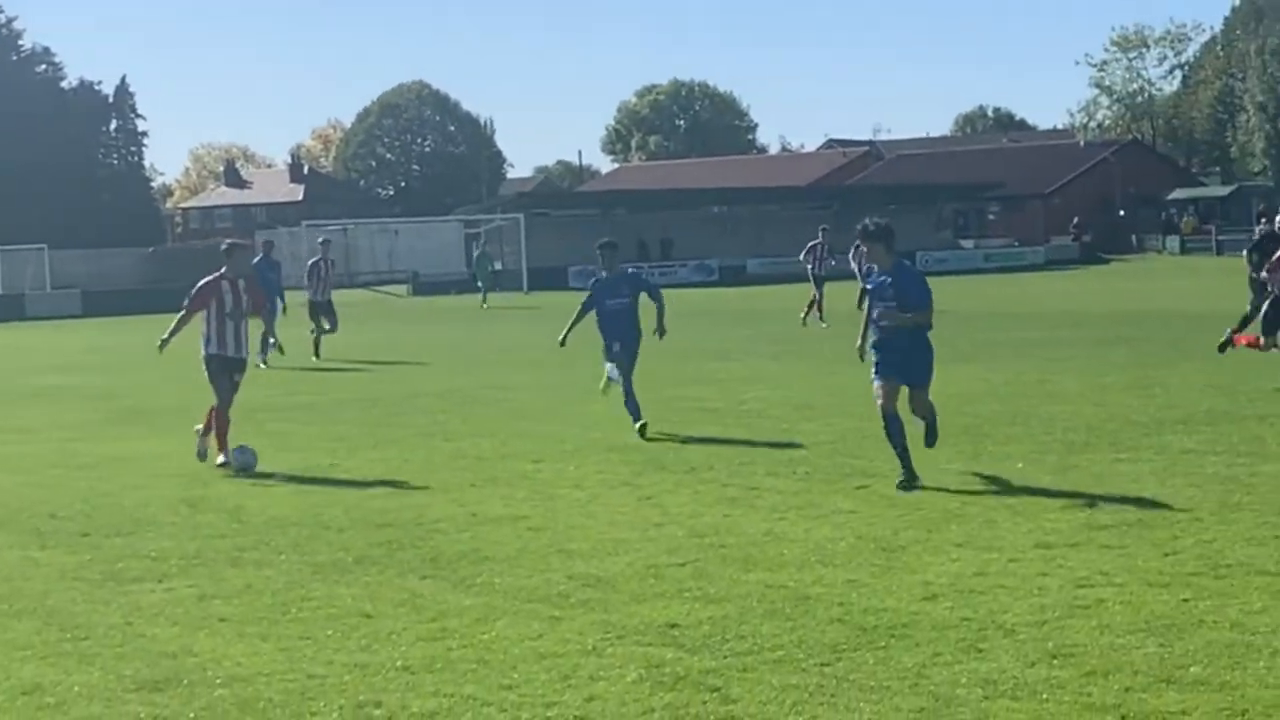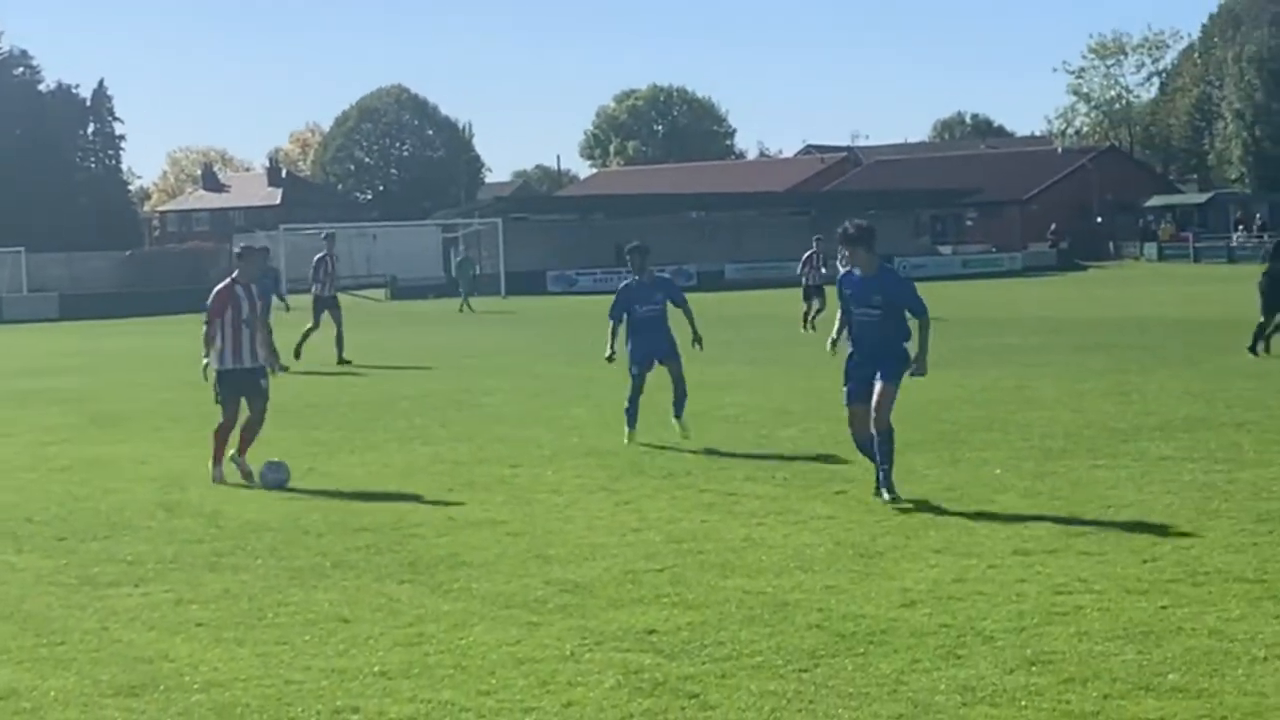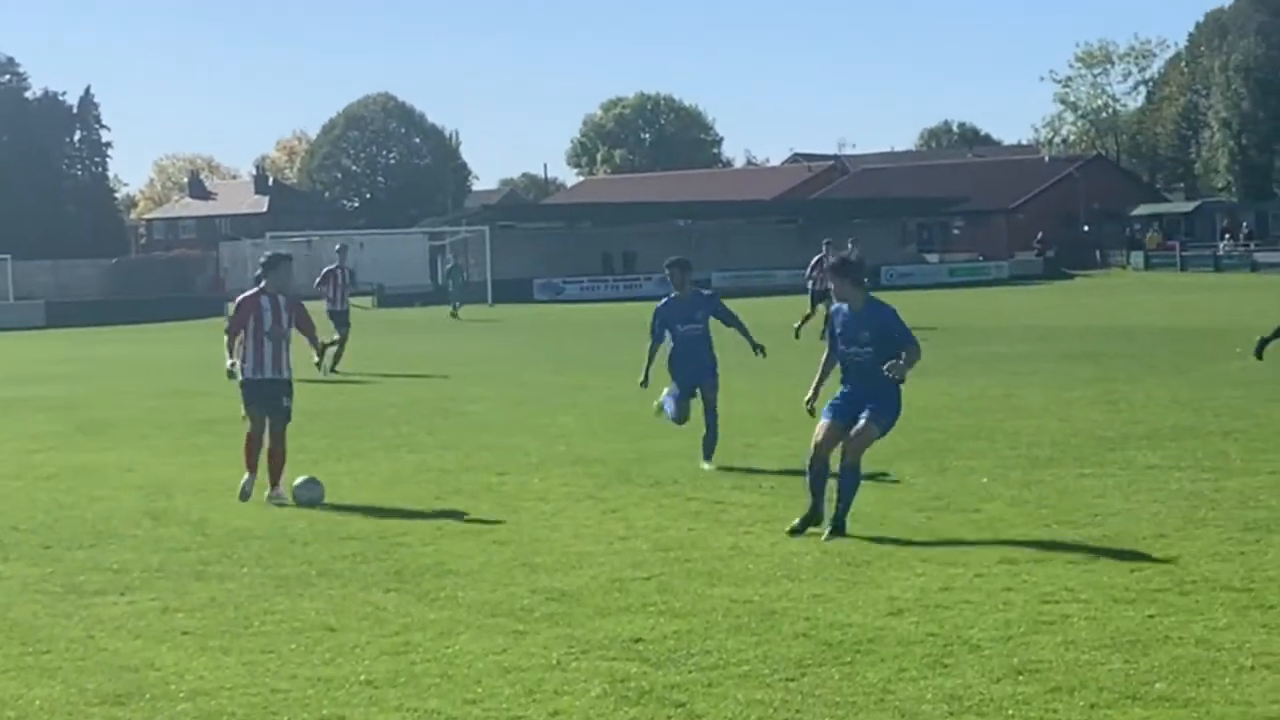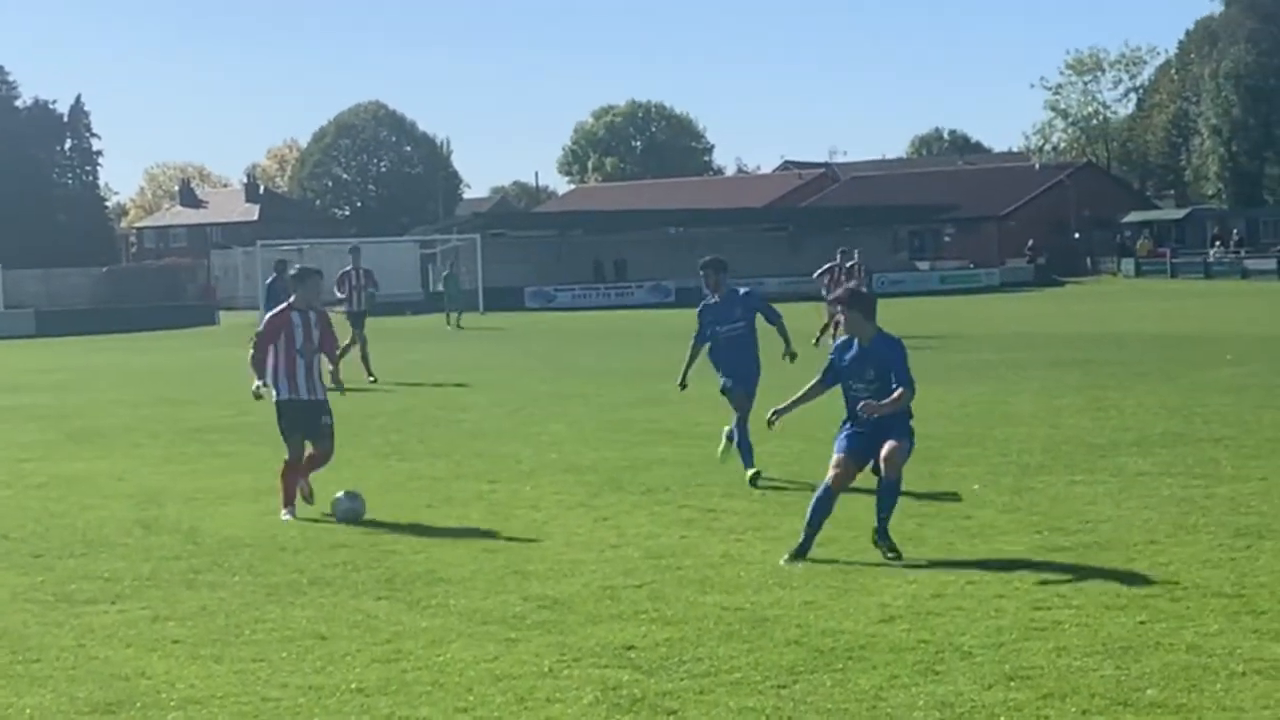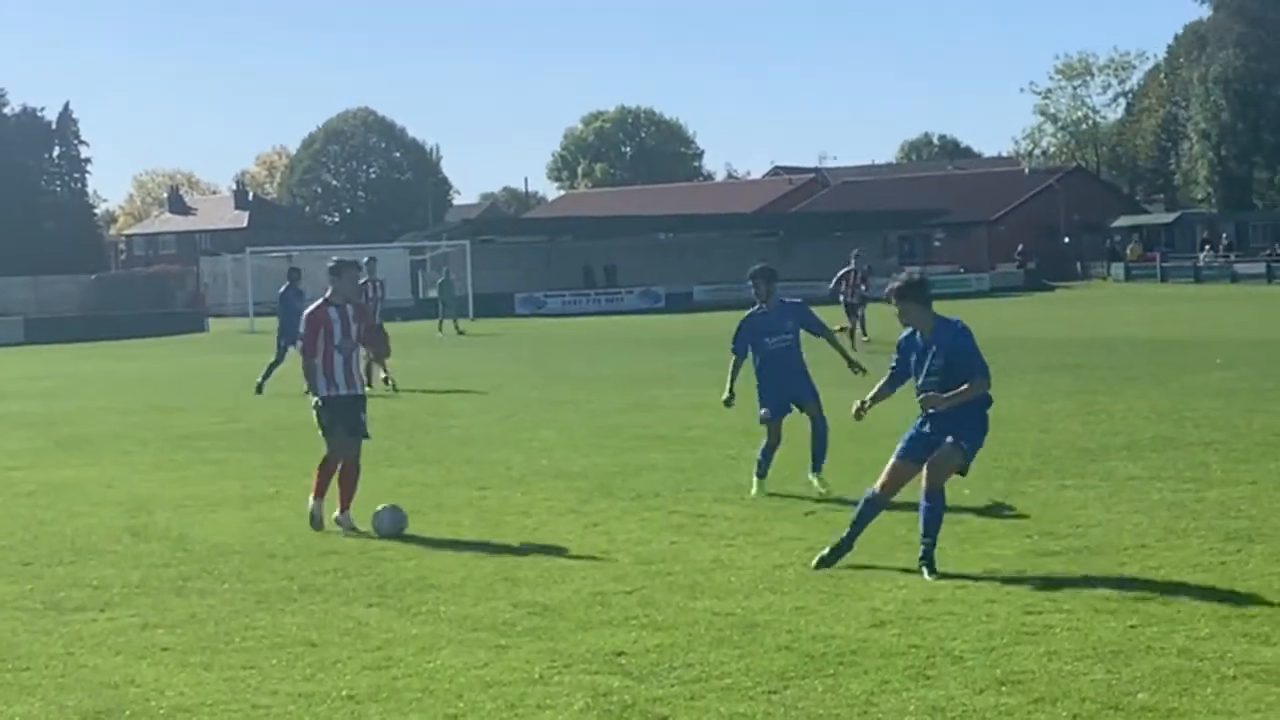
dt=0.2s
person 1, frame 1
left shoulder: (910, 275)
right shoulder: (871, 274)
left elbow: (926, 315)
left wrist: (898, 318)
right wrist: (863, 337)
left hip: (914, 346)
right hip: (883, 348)
left knee: (919, 407)
right knee: (885, 406)
left ankle: (931, 421)
right ankle: (908, 470)
person 1, frame 2
left shoulder: (894, 280)
right shoulder: (846, 279)
left elbow: (922, 316)
left wrist: (922, 355)
right wrist: (835, 335)
left hip: (889, 358)
right hip: (859, 358)
left knee: (879, 412)
right knee: (859, 432)
left ankle: (886, 479)
right ankle: (883, 474)
person 1, frame 3
left shoulder: (882, 314)
right shoulder: (837, 313)
left elbow: (913, 350)
left wrist: (902, 366)
right wrist: (814, 389)
left hip: (882, 396)
right hip: (850, 392)
left knee: (851, 450)
right knee: (819, 444)
left ankle: (838, 520)
right ankle: (815, 510)
person 1, frame 4
left shoulder: (891, 347)
right shoulder: (843, 348)
left elbow: (907, 392)
right elbow: (823, 382)
left wrist: (882, 408)
right wrist: (787, 408)
left hip: (893, 426)
right hip: (858, 427)
left knee: (890, 459)
right knee: (836, 477)
left ankle: (882, 530)
right ankle: (804, 544)
person 1, frame 5
left shoulder: (956, 333)
right shoulder: (908, 341)
left elbow: (983, 381)
right elbow: (894, 378)
left wrist: (946, 400)
right wrist: (868, 401)
left hip: (966, 421)
right hip: (930, 422)
left knee: (933, 473)
right knee: (885, 485)
left ankle: (926, 555)
right ankle: (844, 544)
person 2, frame 1
left shoulder: (249, 284)
right shoulder: (209, 286)
left elbow: (262, 311)
right elbow: (188, 313)
left wrist: (272, 337)
right wrist: (169, 336)
left hip: (239, 353)
right hip: (215, 352)
left knee: (225, 403)
right knee: (223, 400)
left ankle: (204, 433)
right ankle: (223, 453)
person 2, frame 2
left shoulder: (255, 290)
right shoulder: (223, 292)
right elbow: (210, 326)
left wrist: (270, 352)
right wrist: (207, 356)
left hip: (255, 364)
right hip: (228, 365)
left knee: (259, 413)
right knee: (229, 419)
left ankle: (240, 456)
right ankle: (216, 465)
person 2, frame 3
left shoulder: (291, 304)
right shoulder: (247, 302)
left elbow: (308, 331)
right elbow: (231, 334)
left wrist: (318, 353)
right wrist: (230, 359)
left hip: (281, 377)
right hip: (254, 377)
left knee: (278, 433)
right knee: (258, 425)
left ankle: (275, 489)
right ankle: (251, 474)
person 2, frame 4
left shoulder: (320, 317)
right shoulder: (277, 319)
left elbow: (329, 349)
right elbow: (257, 352)
left wrist: (335, 370)
right wrist: (258, 379)
left hip: (316, 395)
right hip: (288, 396)
left knee: (325, 451)
right knee: (296, 452)
left ankle: (301, 477)
right ankle: (287, 506)
person 2, frame 5
left shoulder: (359, 311)
right shoulder: (315, 315)
left elbow: (371, 343)
right elbow: (307, 358)
right wrist: (314, 394)
left hip: (354, 392)
right hip: (327, 393)
left knee: (353, 454)
right knee: (337, 450)
left ankle: (343, 513)
right ankle: (317, 500)
person 3, frame 1
left shoulder: (633, 277)
right shoulder: (597, 283)
left elbow: (658, 297)
right elbow: (585, 308)
left wrist: (660, 323)
right wrist: (566, 332)
left hip: (631, 334)
right hip: (611, 335)
left knee: (624, 373)
right knee: (626, 374)
left ankle: (612, 371)
right ankle: (637, 420)
person 3, frame 2
left shoulder: (664, 283)
right shoulder: (626, 289)
left elbow: (683, 304)
right elbow: (615, 319)
left wrist: (695, 331)
right wrist: (611, 346)
left hip: (663, 339)
right hip: (638, 343)
left knee: (678, 376)
right knee: (637, 388)
left ankle: (678, 417)
right ankle: (630, 428)
person 3, frame 3
left shoulder: (707, 300)
right shoulder: (665, 307)
left elbow: (732, 321)
right elbow: (656, 340)
left wrist: (752, 342)
right wrist: (646, 372)
left hip: (705, 362)
right hip: (681, 365)
left knee: (711, 408)
right knee: (681, 417)
left ankle: (707, 458)
right ankle: (668, 398)
person 3, frame 4
left shoulder: (746, 297)
right shoulder: (706, 309)
left elbow: (775, 319)
right elbow: (699, 341)
left wrist: (788, 345)
right wrist: (684, 373)
left hip: (749, 365)
right hip: (726, 366)
left knee: (743, 412)
right knee: (741, 409)
left ankle: (730, 434)
right ankle: (749, 467)
person 3, frame 5
left shoulder: (795, 309)
right shoulder: (751, 321)
left elbow: (824, 332)
right elbow: (739, 355)
left wrist: (848, 359)
right wrist: (730, 389)
left hip: (798, 376)
right hip: (771, 383)
left knee: (819, 418)
right knee: (773, 438)
left ankle: (816, 472)
right ankle: (759, 478)
